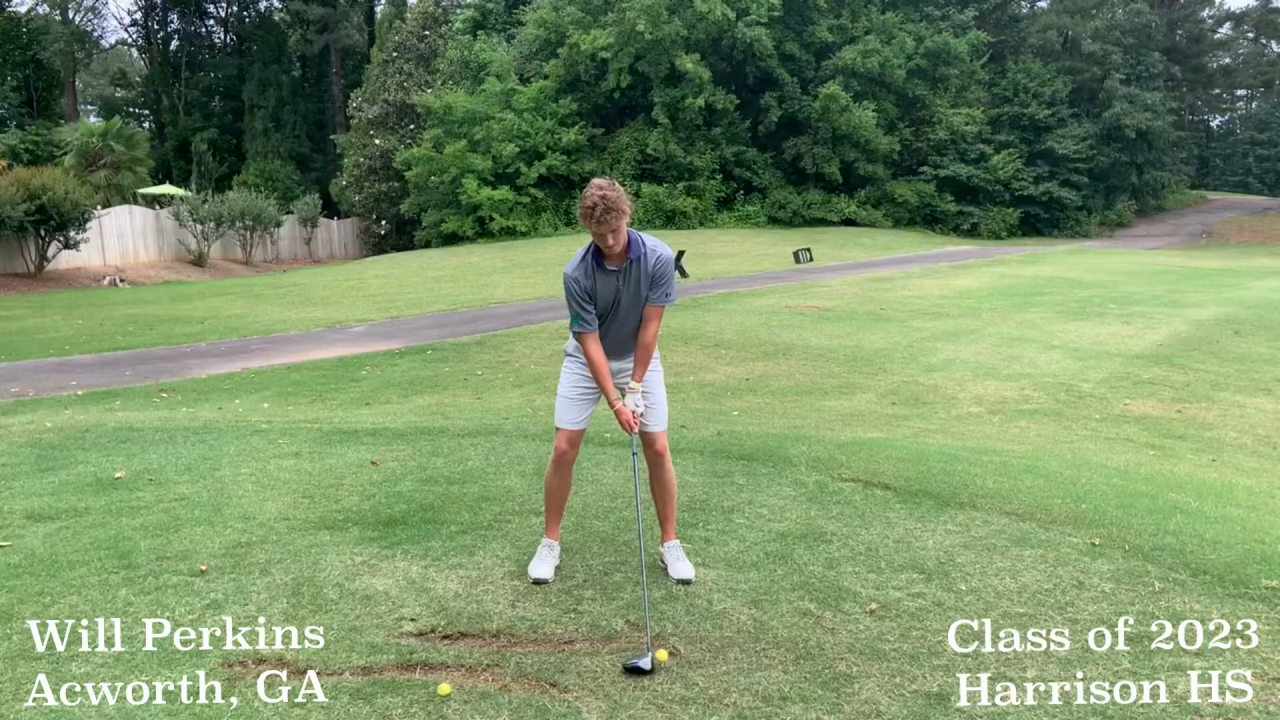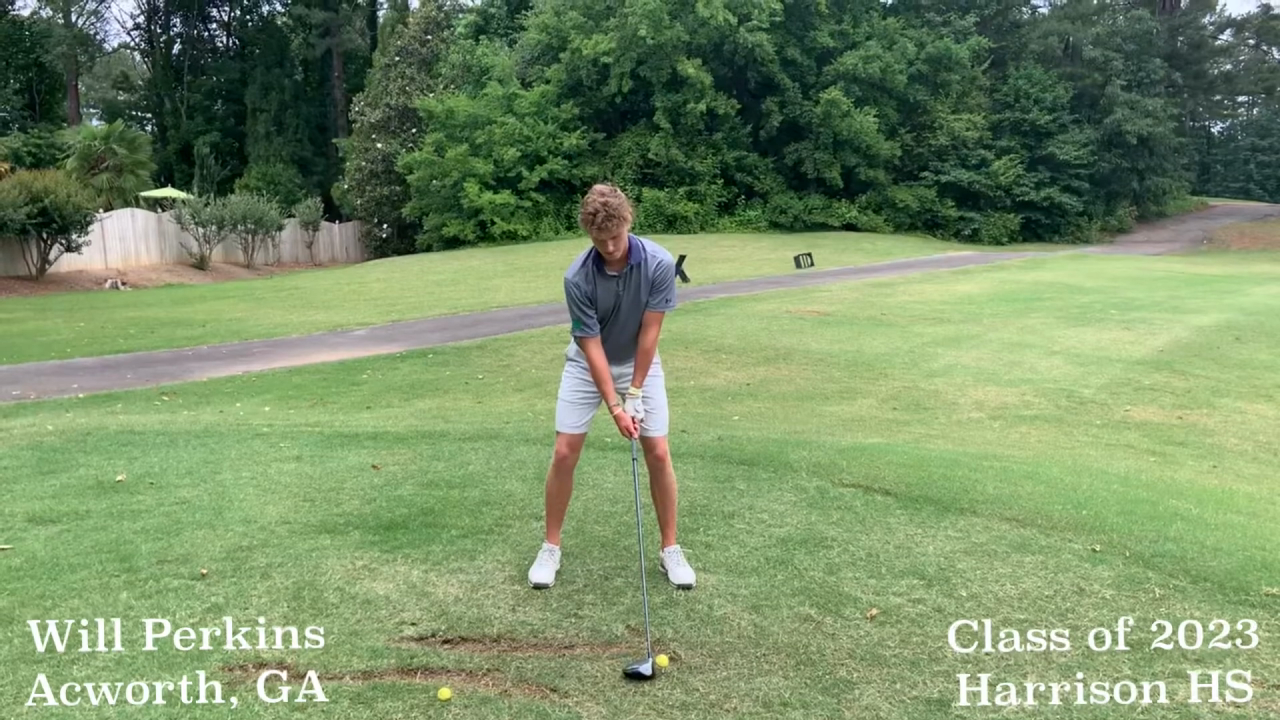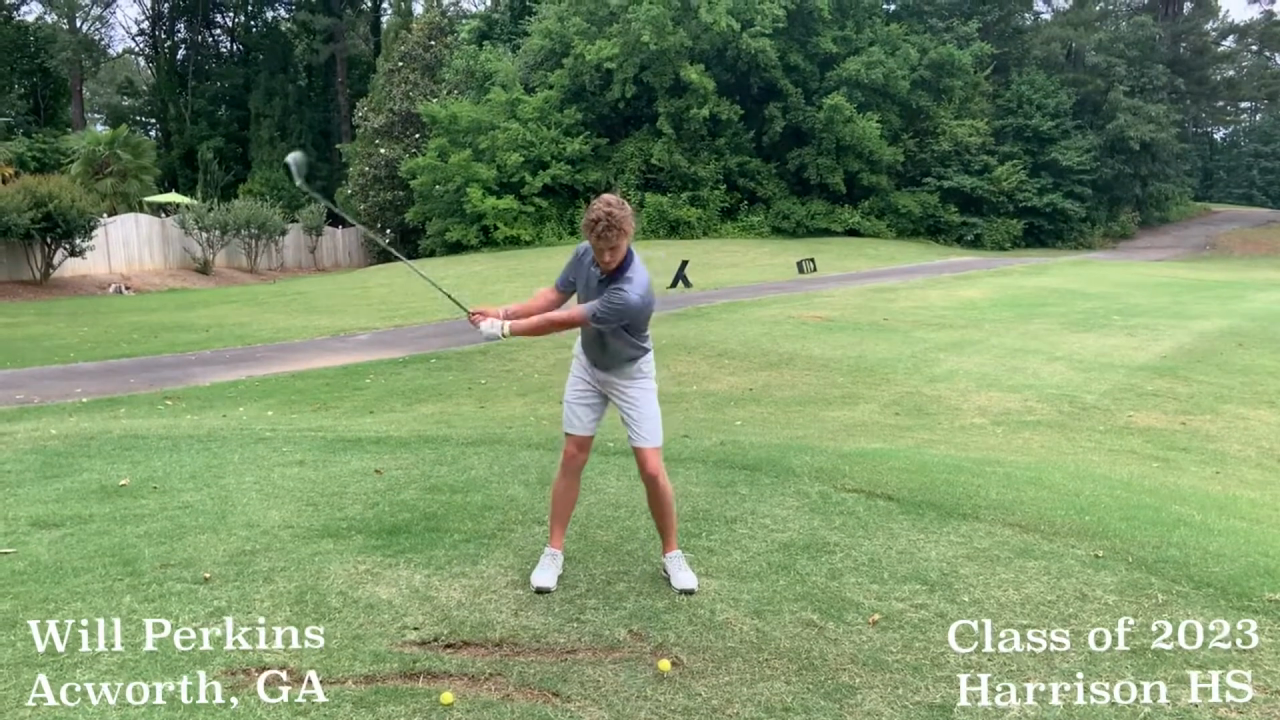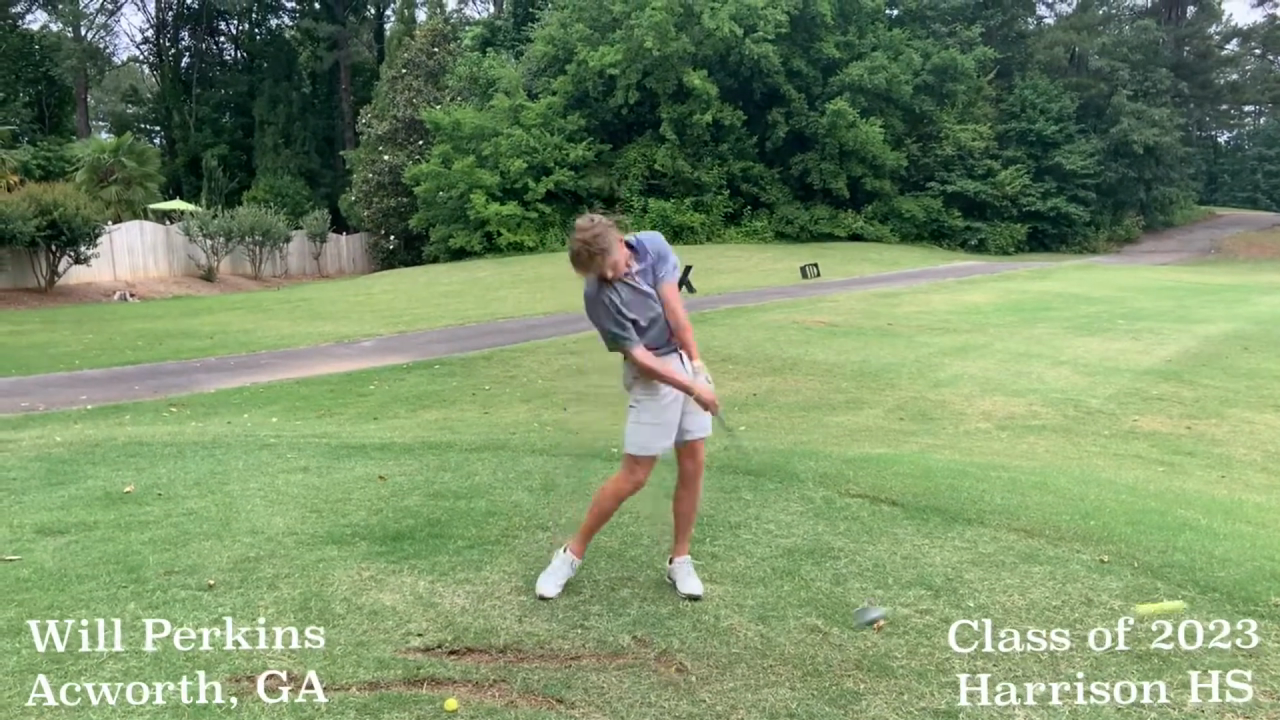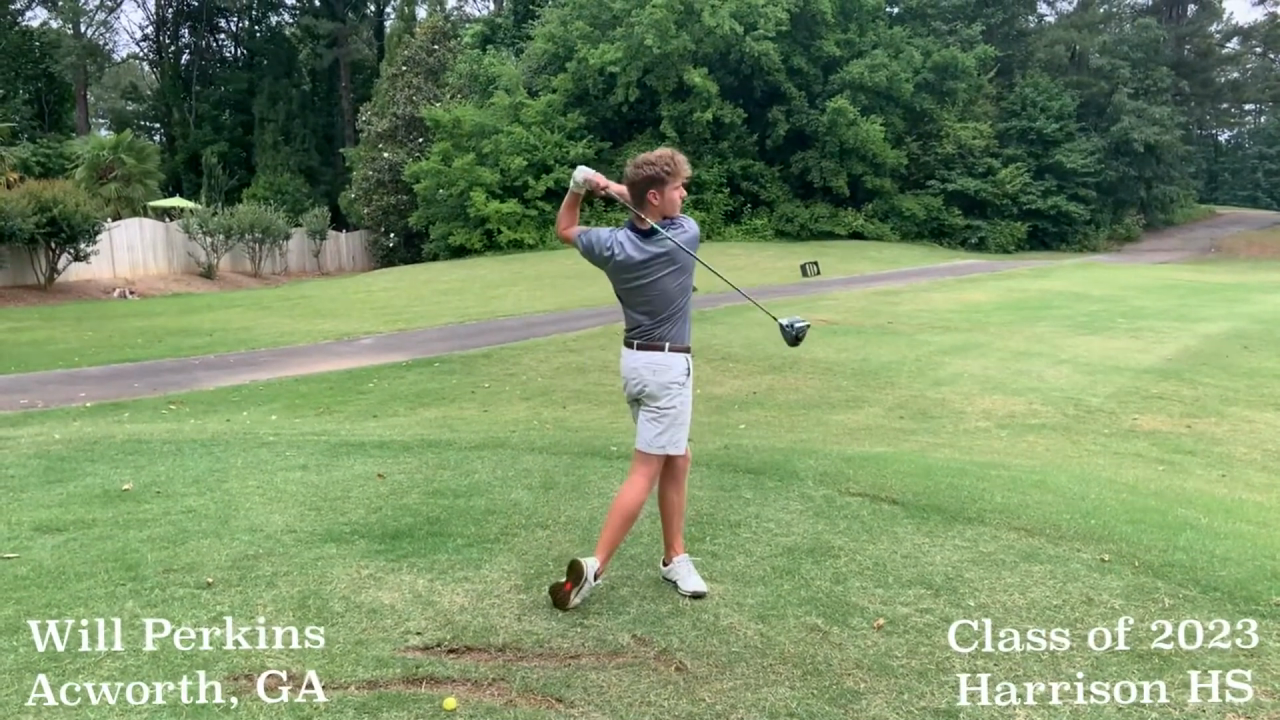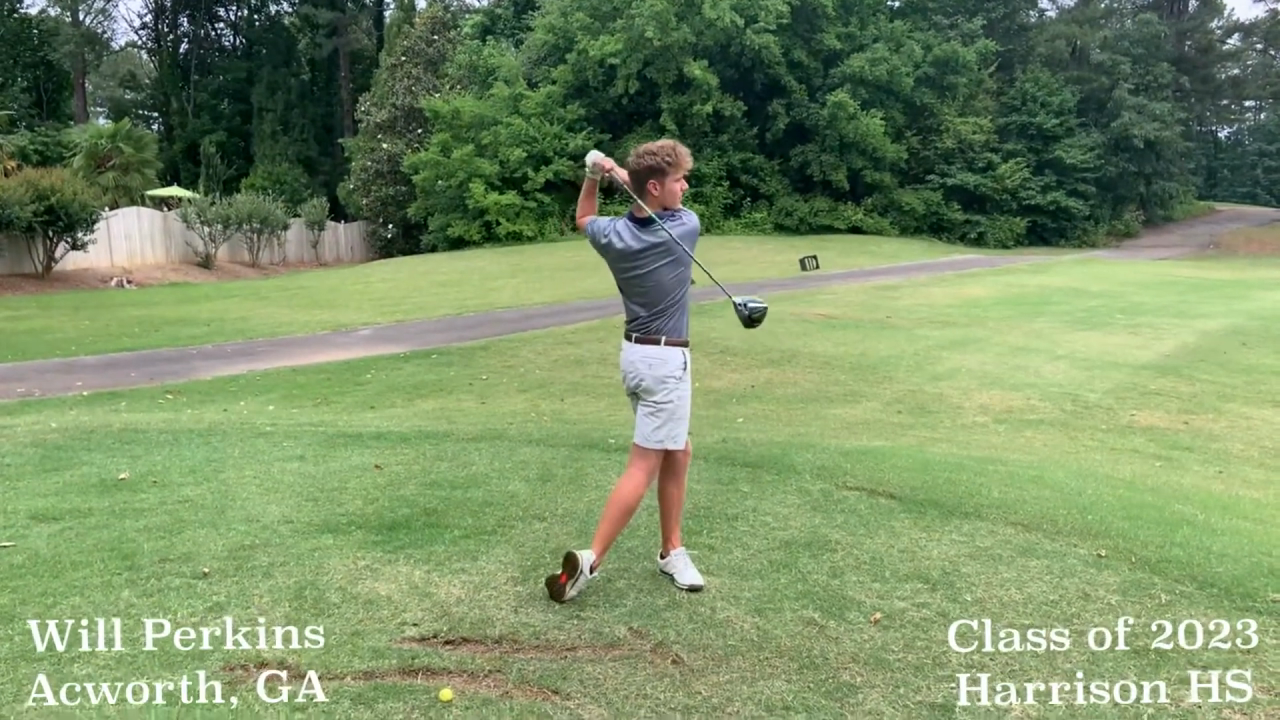
dt=0.7s
person 1, frame 1
left shoulder: (659, 257)
right shoulder: (577, 273)
left elbow: (649, 327)
right elbow: (590, 340)
left wrist: (635, 386)
right wrist: (614, 401)
left hip: (639, 359)
right hip: (586, 360)
left knee: (657, 450)
right knee: (563, 449)
left ankle: (670, 544)
right ankle: (550, 543)
person 1, frame 2
left shoulder: (659, 263)
right shoulder: (577, 277)
left elbow: (649, 332)
right elbow: (592, 345)
left wrist: (635, 392)
right wrist: (614, 406)
left hip: (641, 364)
right hip: (587, 364)
left knee: (658, 454)
right knee: (564, 454)
left ankle: (670, 549)
right ankle: (551, 547)
person 1, frame 3
left shoulder: (632, 295)
right shoulder: (589, 253)
left elbow: (562, 321)
right elbow: (555, 294)
left wrist: (505, 330)
right wrist: (503, 313)
left hip: (630, 373)
right hip: (587, 365)
left knee: (651, 469)
right knee: (572, 458)
left ankle: (671, 554)
right ankle: (553, 552)
person 1, frame 4
left shoulder: (651, 243)
right shoulder: (597, 295)
left elbow: (674, 308)
right elbow: (640, 358)
left wrist: (696, 362)
right wrist: (690, 388)
left hip: (686, 363)
right hip: (649, 377)
left knee: (692, 465)
right knee: (633, 477)
left ankle: (680, 560)
right ankle: (571, 554)
person 1, frame 5
left shoulder: (611, 246)
right shoulder: (686, 235)
left elbow: (564, 229)
right elbow: (666, 215)
left wrist: (578, 187)
right wrist: (615, 188)
left hip: (634, 360)
right hip: (667, 365)
left knee: (677, 461)
right knee: (645, 472)
left ankle: (675, 558)
right ankle: (592, 568)
person 1, frame 6
left shoulder: (613, 235)
right shoulder: (686, 228)
left elbow: (583, 218)
right elbow: (673, 210)
left wrist: (593, 176)
right wrist: (623, 173)
left hip: (636, 353)
right hip: (665, 359)
left knee: (678, 453)
right knee: (644, 466)
left ankle: (672, 550)
right ankle: (589, 560)
